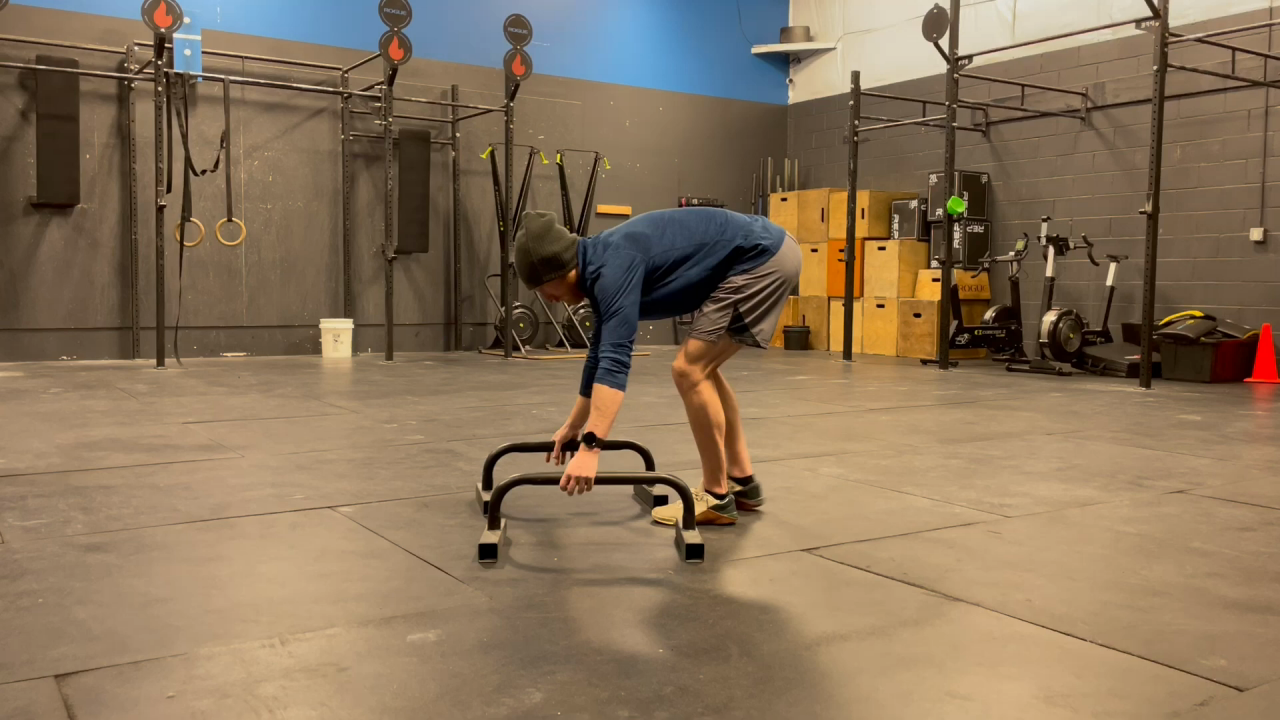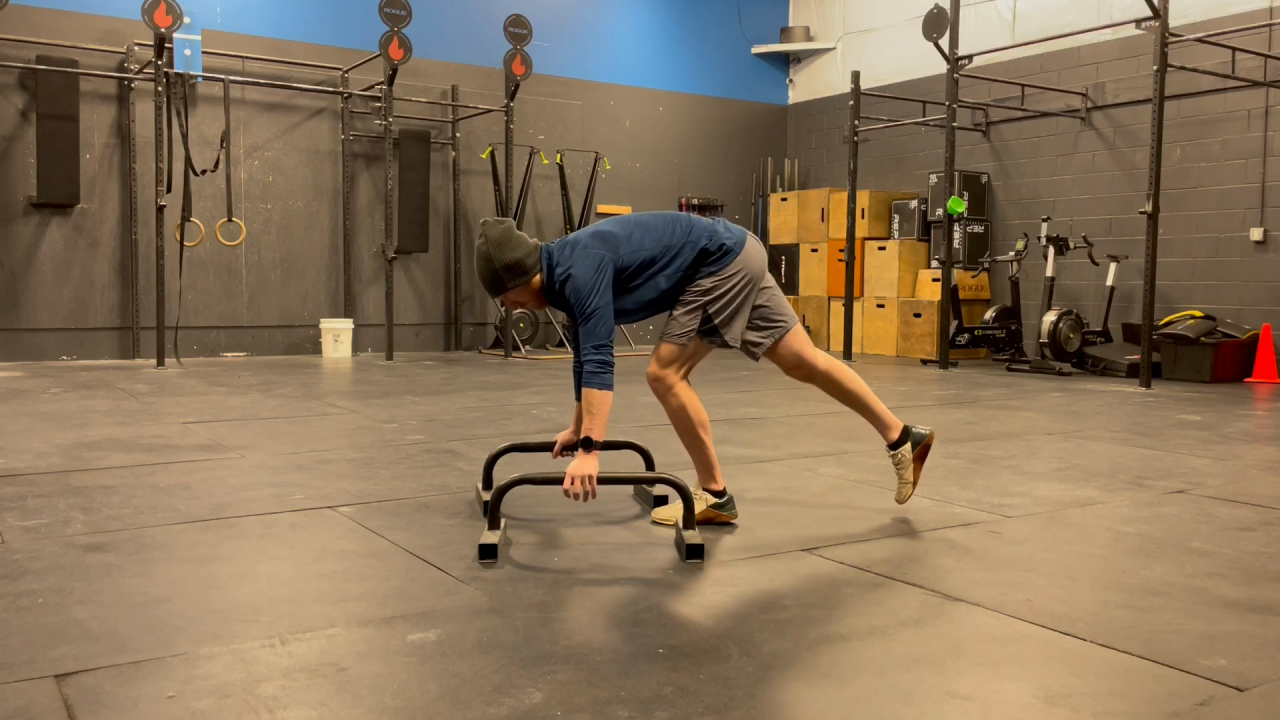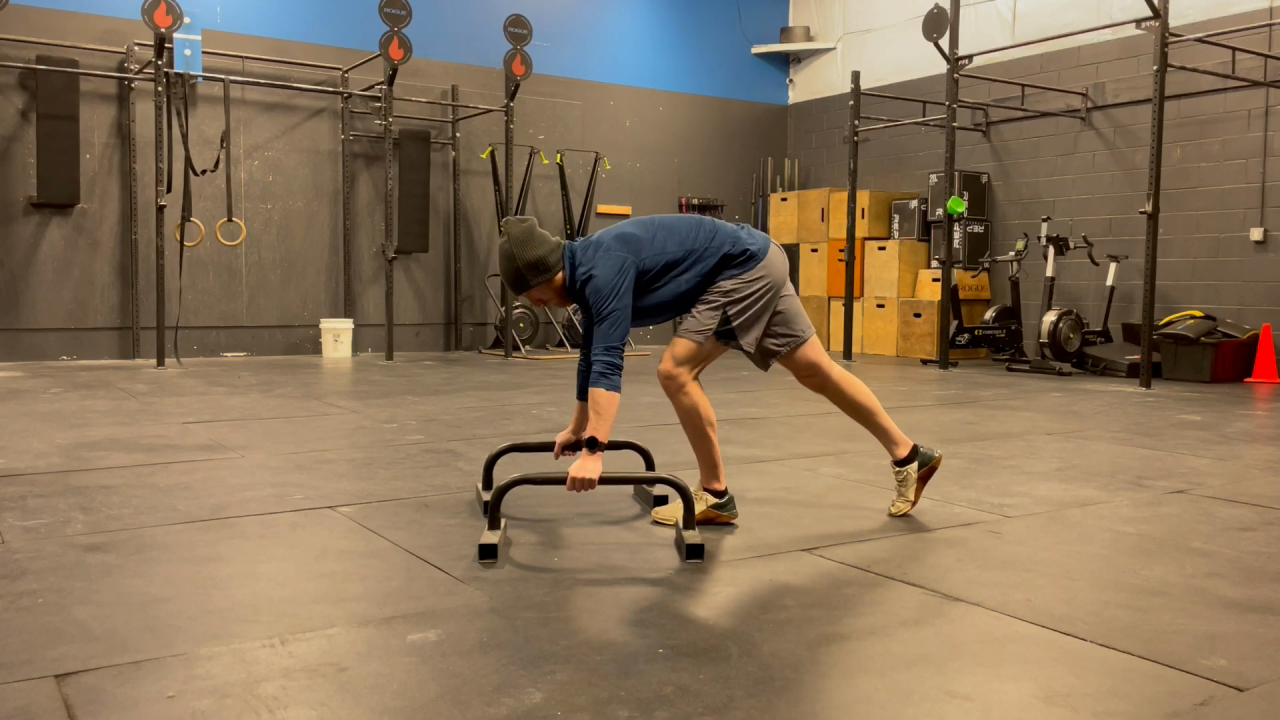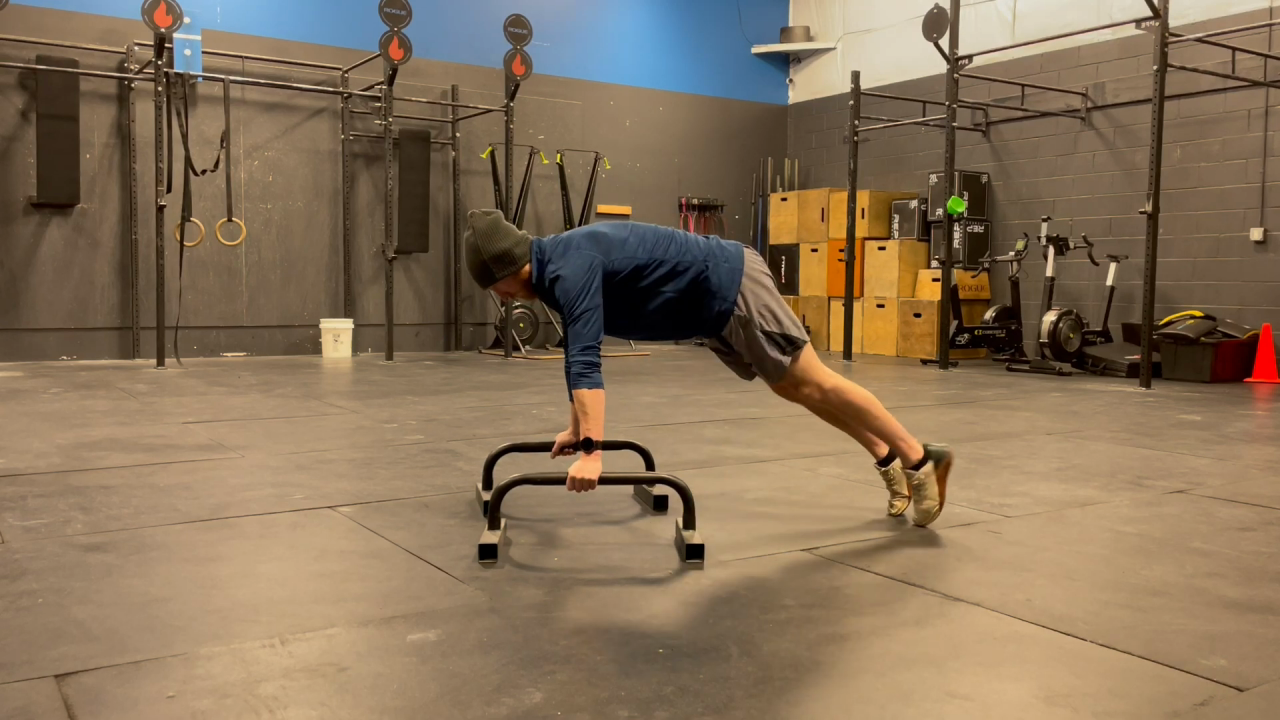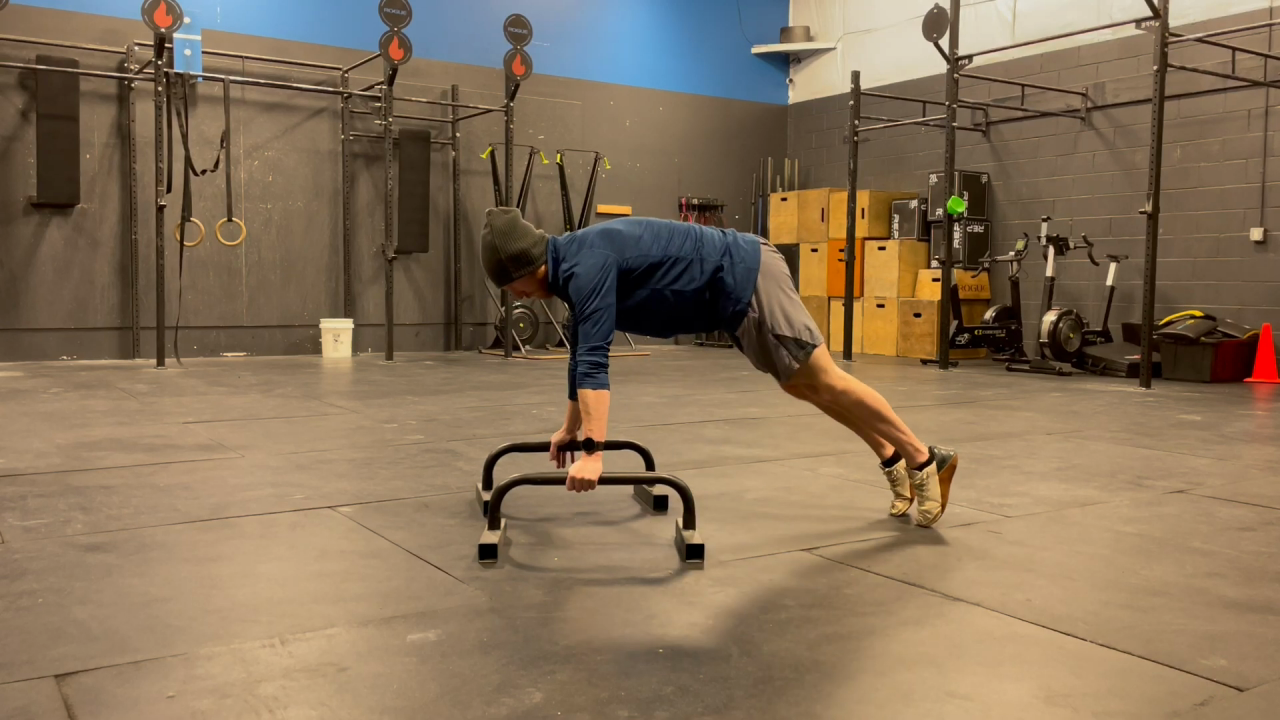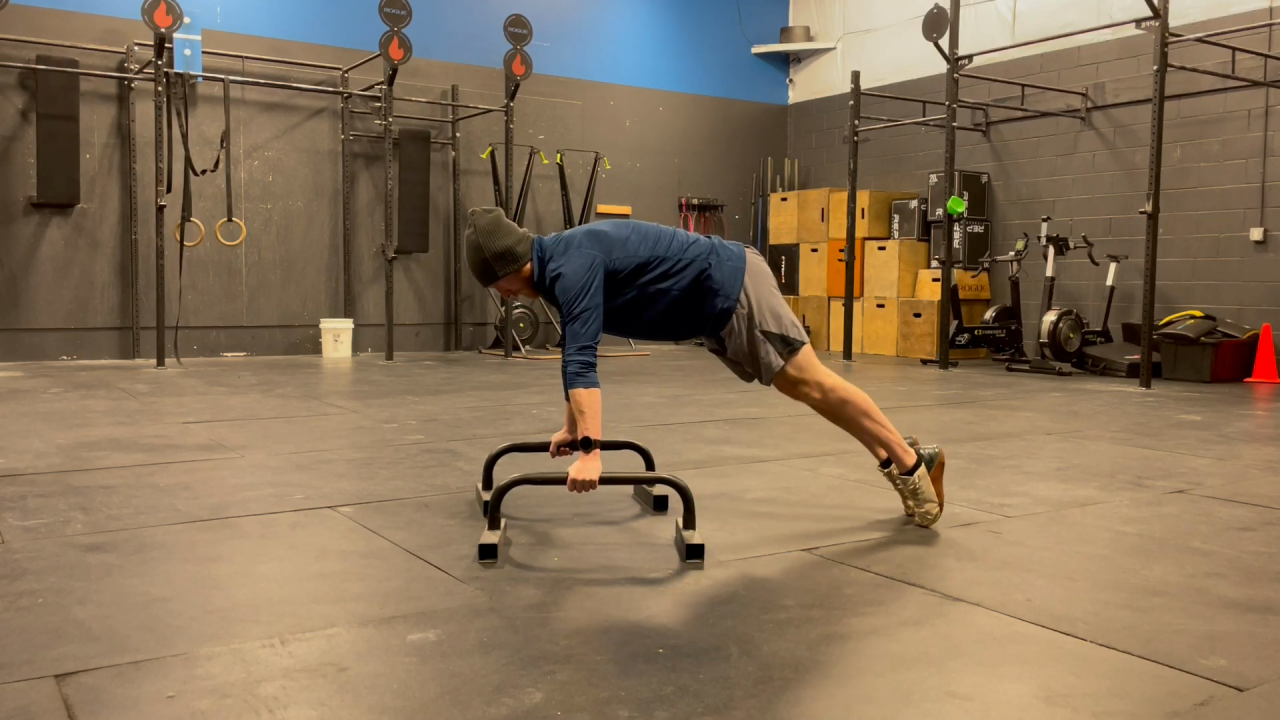
dt=0.5s
person 1, frame 1
left shoulder: (615, 268)
right shoulder: (598, 265)
left elbow: (615, 359)
right elbow: (602, 350)
left wrist: (590, 449)
right wrist: (575, 423)
left hip: (762, 257)
right hip: (766, 254)
left knee: (690, 370)
right knee: (702, 369)
left ankle: (716, 497)
right ankle: (742, 480)
person 1, frame 2
left shoulder: (580, 270)
right shoulder: (567, 273)
left elbow: (599, 361)
right elbow: (586, 356)
left wrist: (588, 451)
right wrist: (577, 429)
left hip: (724, 260)
right hip: (736, 258)
left knee: (665, 374)
right knee: (804, 362)
left ankle: (715, 496)
right ankle: (902, 438)
person 1, frame 3
left shoulder: (603, 270)
right shoulder: (587, 271)
left elbow: (608, 362)
right elbow: (592, 354)
left wrist: (594, 451)
right wrist: (578, 428)
left hip: (746, 264)
right hip: (755, 266)
left knee: (675, 371)
right knee: (816, 371)
left ankle: (715, 493)
right ankle: (908, 457)
person 1, frame 4
left shoulder: (570, 269)
right shoulder: (560, 268)
left elbow: (587, 361)
right elbow: (577, 355)
left wrist: (591, 452)
right wrist: (575, 429)
left hip: (728, 284)
right hip: (721, 293)
left knee: (813, 382)
right knee: (799, 385)
left ankle: (918, 457)
right ankle: (886, 457)
person 1, frame 5
left shoulder: (586, 267)
right shoulder: (576, 265)
left elbow: (594, 360)
right elbow: (583, 351)
left wrist: (593, 453)
right wrist: (571, 427)
left hip: (745, 281)
right hip: (740, 282)
left knee: (823, 381)
right knee: (801, 384)
left ankle: (924, 460)
right ankle: (893, 458)
person 1, frame 6
left shoulder: (571, 267)
right shoulder: (560, 264)
left elbow: (582, 359)
right elbow: (576, 354)
left wrist: (591, 453)
right wrist: (571, 427)
left hip: (730, 286)
right hip: (720, 299)
left knee: (811, 381)
right knee: (802, 381)
left ankle: (911, 462)
right ankle: (890, 456)
